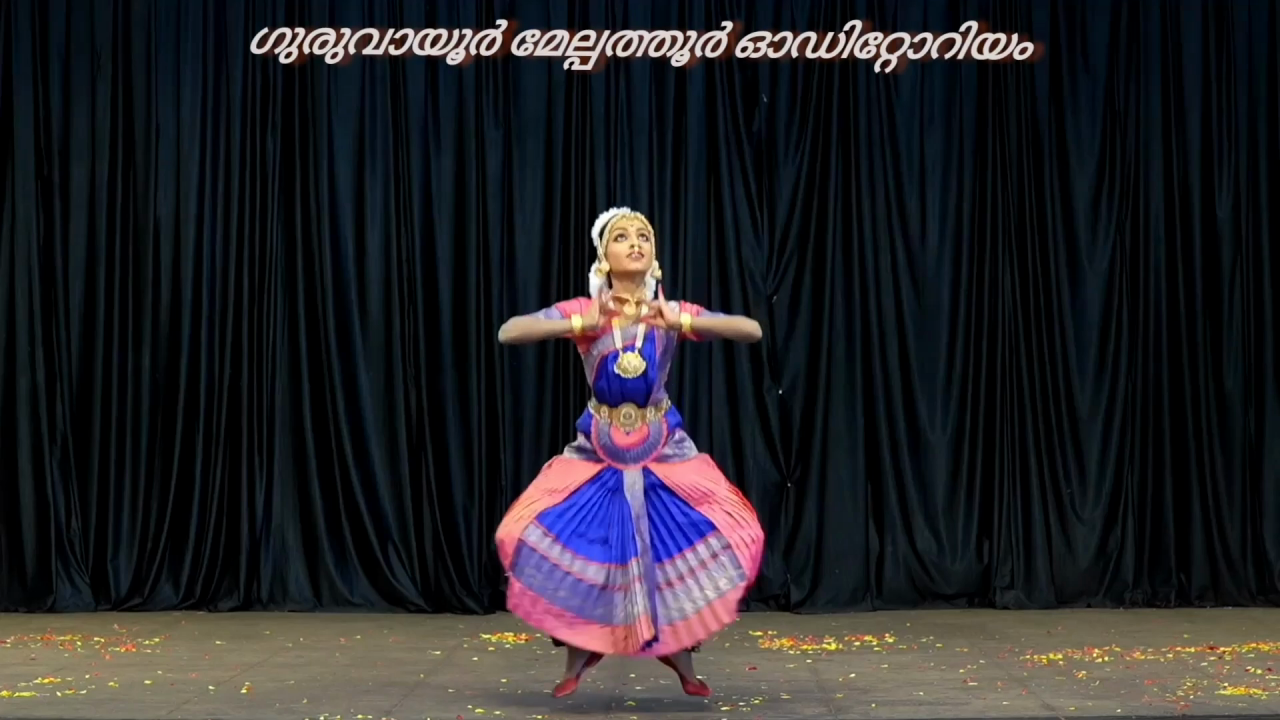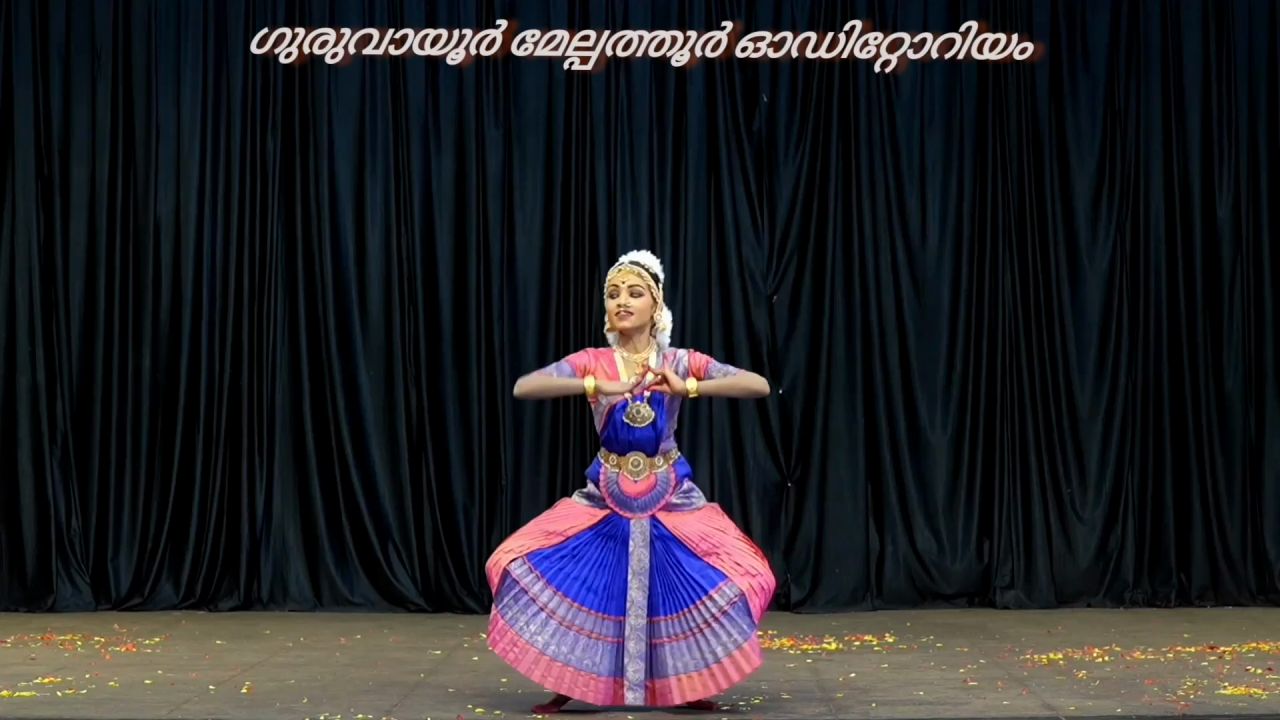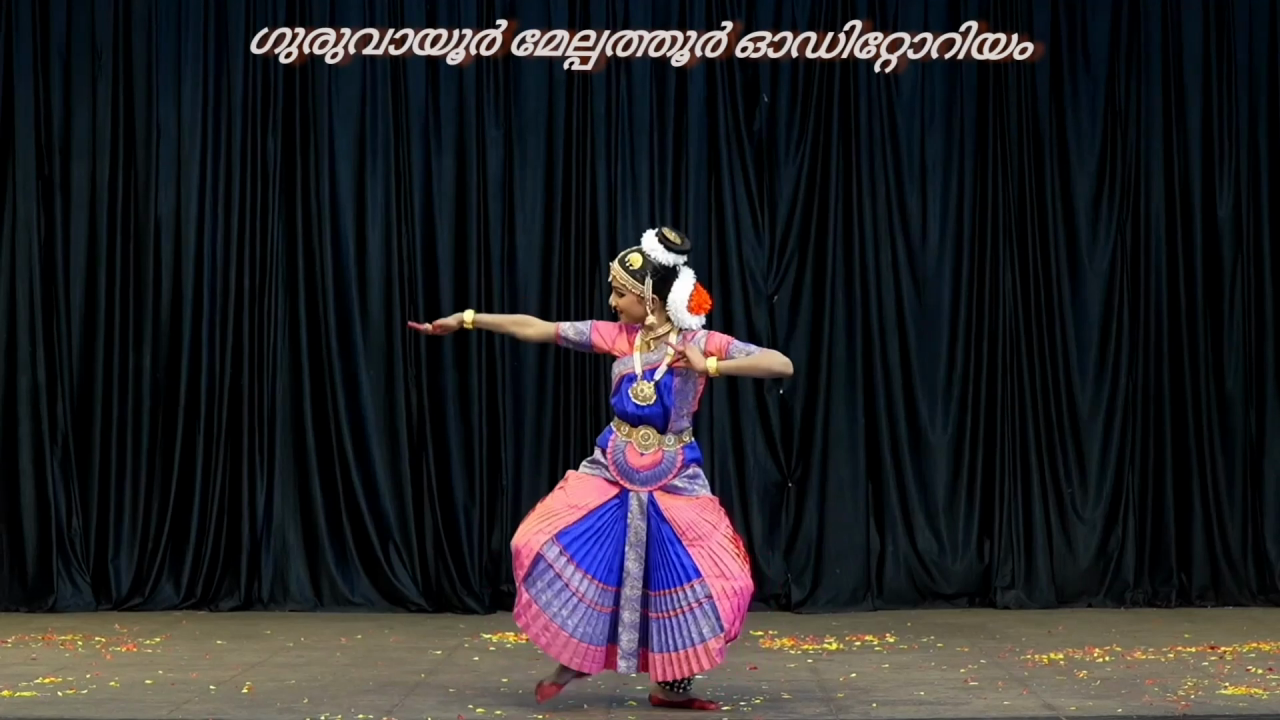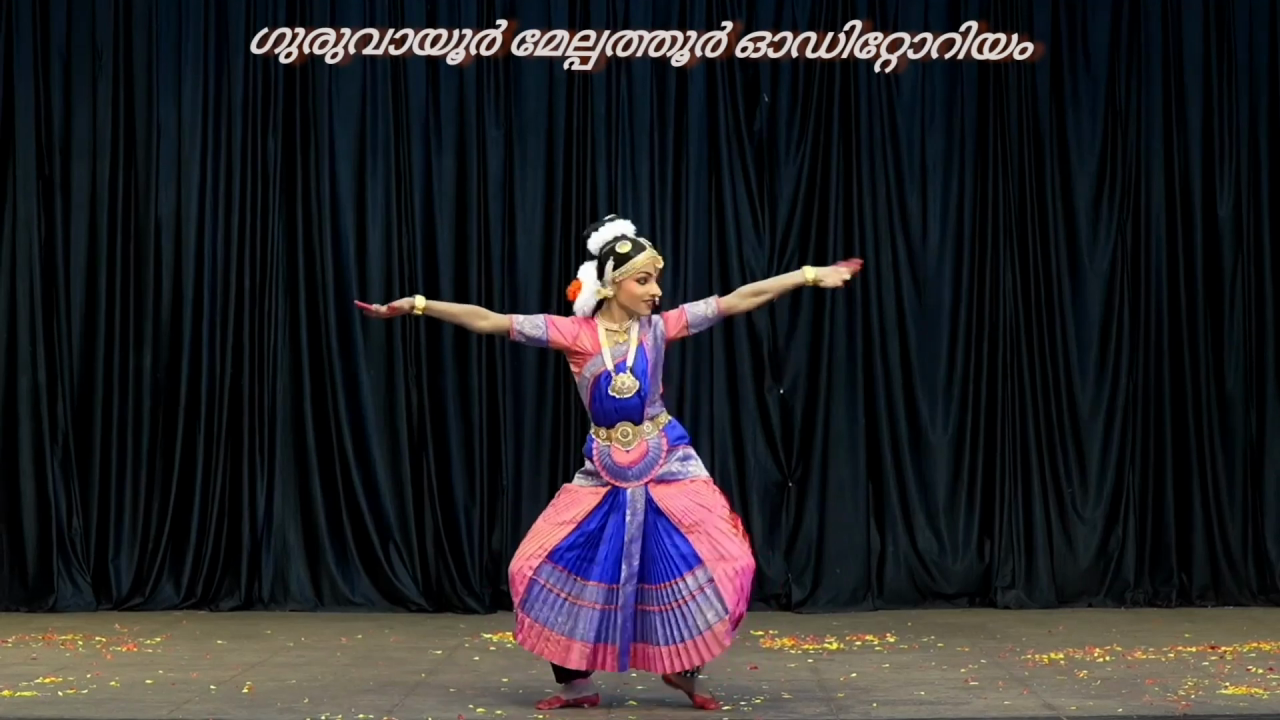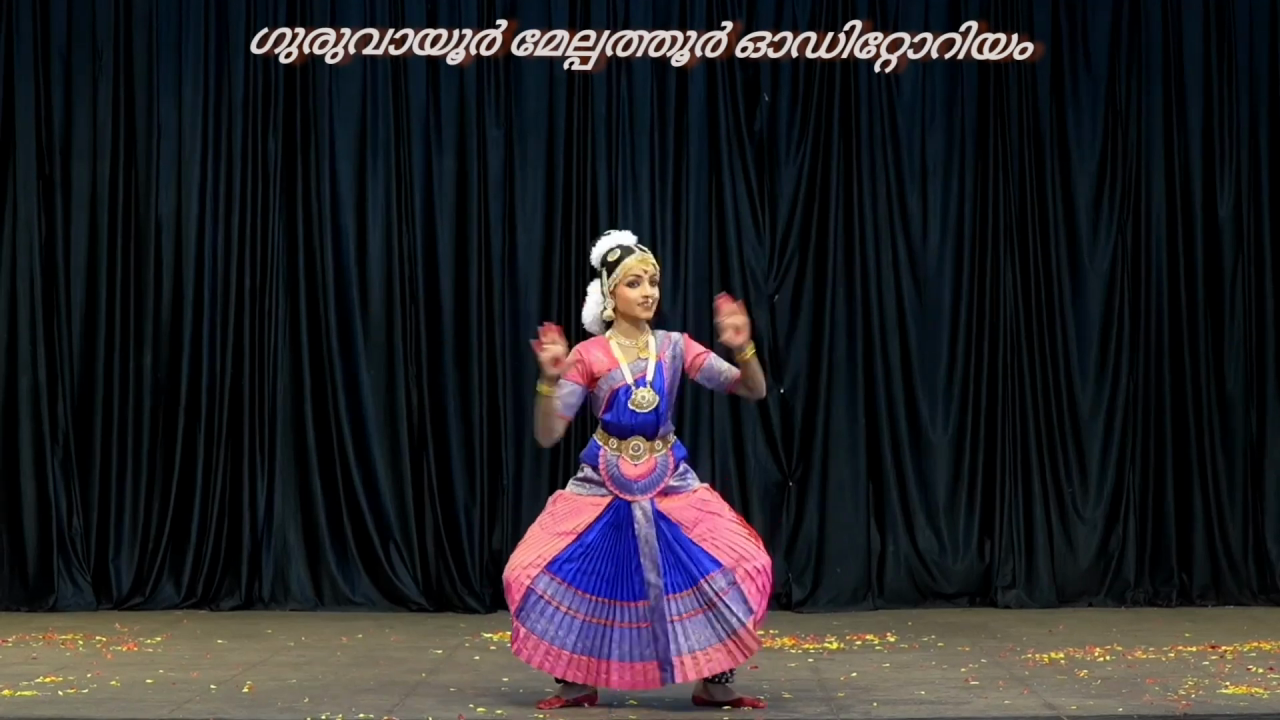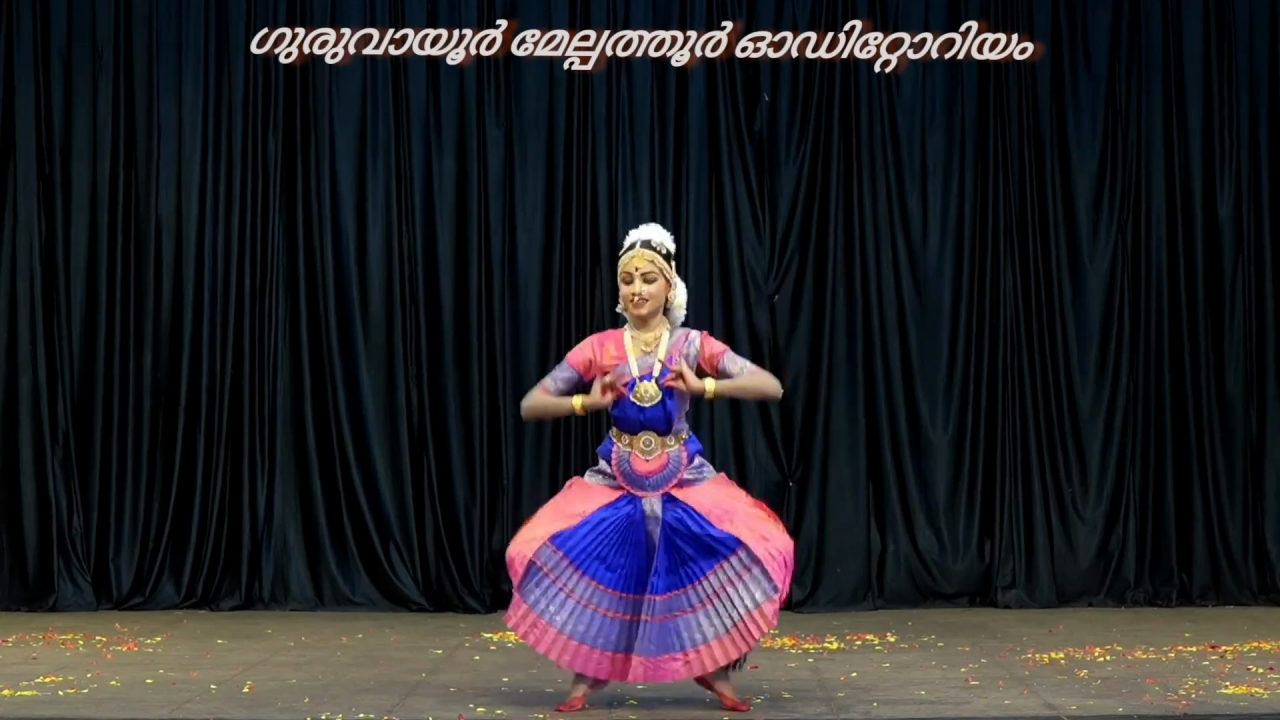
dt=0.3s
person 1, frame 1
left shoulder: (673, 312)
right shoulder: (582, 310)
left elbow: (753, 330)
right elbow: (508, 333)
left wrist: (682, 323)
right wrist: (583, 325)
left hip: (663, 452)
right hip: (596, 455)
left knee: (731, 535)
right knee: (530, 535)
left ankle: (678, 651)
right ankle: (580, 650)
person 1, frame 2
left shoulder: (680, 362)
right shoulder: (593, 361)
left elbow: (759, 384)
right elbow: (523, 387)
left wrist: (688, 388)
right wrist: (591, 383)
left hip: (671, 500)
right hip: (603, 500)
left knee: (744, 580)
right knee: (518, 569)
left ankle: (680, 685)
right ankle: (571, 683)
person 1, frame 3
left shoulder: (704, 343)
right shoulder: (616, 336)
left elbow: (783, 366)
right elbow: (537, 329)
left wrist: (708, 366)
right wrist: (466, 319)
left hip: (675, 480)
right hip: (609, 474)
left knee: (716, 581)
right knee: (543, 548)
left ankle: (672, 685)
right ankle: (573, 664)
person 1, frame 4
left shoulder: (660, 327)
right shoulder: (571, 331)
left elbow: (739, 299)
right elbow: (487, 321)
left wrist: (811, 276)
right wrist: (416, 304)
left hip: (668, 468)
right hip: (605, 474)
left knee: (710, 563)
right knee: (546, 568)
left ankle: (686, 670)
right ankle: (577, 682)
person 1, frame 5
left shoulder: (676, 347)
right shoulder: (587, 355)
left elbow: (753, 391)
right elbow: (547, 436)
left wrist: (742, 350)
right wrist: (550, 381)
left hip: (668, 484)
right hip: (602, 487)
left knee: (733, 567)
right knee: (539, 577)
left ankle: (713, 683)
right ankle: (577, 684)
person 1, frame 6
left shoulder: (694, 346)
right shoulder: (598, 348)
left elbow: (772, 388)
right elbow: (530, 406)
left wrist: (703, 386)
right wrist: (586, 402)
left hip: (684, 479)
right hip: (615, 480)
left knee: (763, 550)
right knee: (539, 555)
left ankle: (712, 670)
right ankle: (590, 672)
